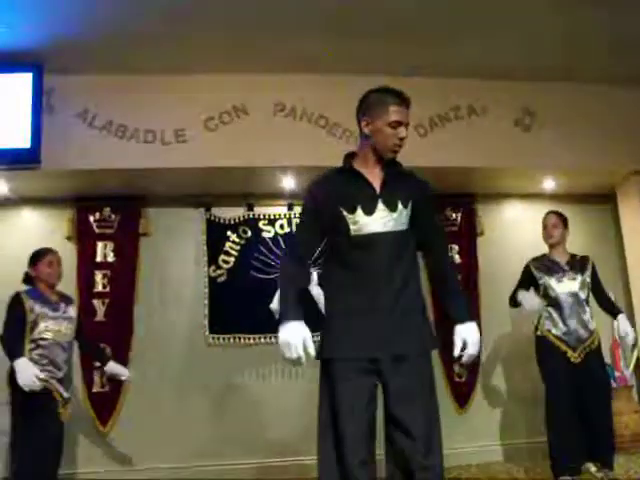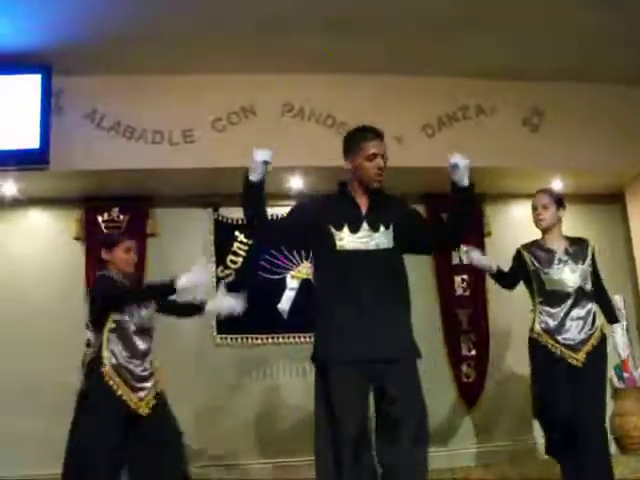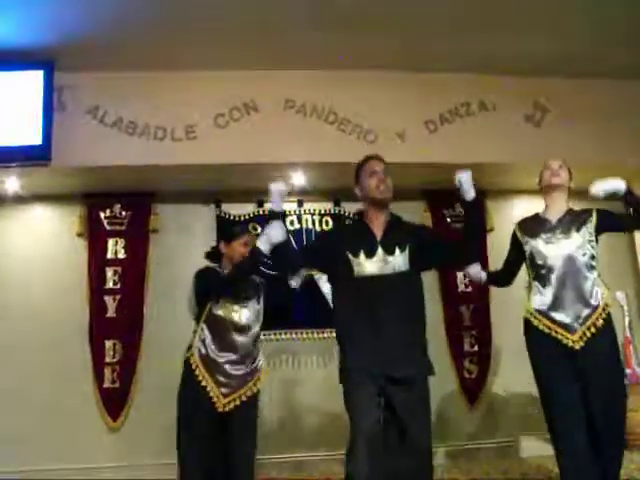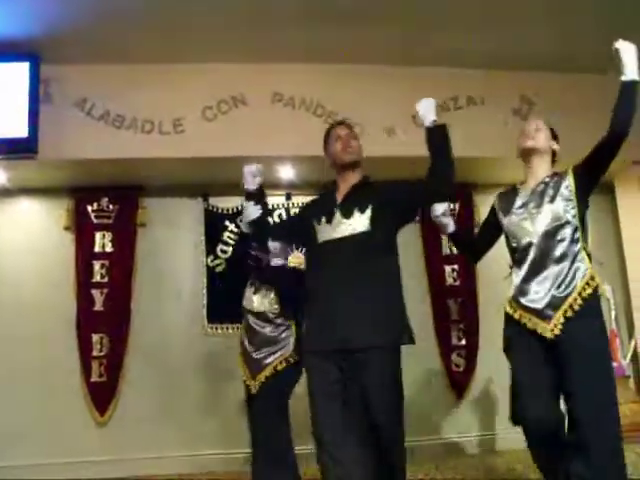
dt=0.7s
person 1, frame 1
left shoulder: (413, 188)
right shoulder: (328, 188)
left elbow: (438, 253)
right elbow: (298, 254)
left wrist: (463, 315)
right wrist: (289, 317)
left hip: (407, 339)
right hip: (348, 342)
person 1, frame 2
left shoulder: (397, 212)
right shoulder: (318, 210)
left elbow: (446, 239)
right elbow: (264, 231)
left wrist: (462, 186)
right wrist: (255, 179)
left hip: (394, 345)
right hip: (341, 346)
left knee: (408, 436)
right knee: (346, 440)
person 1, frame 3
left shoulder: (414, 235)
right shoulder: (339, 239)
left elbow: (464, 254)
right elbow: (291, 263)
left wrist: (470, 200)
left hip: (408, 359)
right hip: (361, 360)
left knee: (415, 445)
right knee: (366, 434)
person 1, frame 4
left shoulder: (386, 196)
right shoulder: (314, 210)
left elbow: (439, 186)
right elbow: (269, 235)
left wrist: (432, 127)
left hip: (374, 333)
right hip: (323, 339)
left knee: (381, 426)
right knee: (335, 436)
person 2, frame 1
left shoulder: (585, 263)
right shoulder: (534, 265)
left elbow: (601, 296)
right elbow: (513, 301)
left wrist: (622, 319)
right wrist: (521, 296)
left hip: (587, 341)
right hip: (551, 342)
left knee: (595, 400)
right knee: (560, 403)
person 2, frame 2
left shoulder: (584, 247)
right shoulder: (527, 252)
left elbow: (599, 290)
right elbow: (510, 282)
left wrist: (617, 326)
right wrist: (488, 266)
left hip: (590, 341)
right hip: (548, 344)
left knee: (590, 417)
right knee: (559, 413)
person 2, frame 3
left shoulder: (591, 217)
right shoulder: (524, 228)
right elbow: (506, 276)
right wrist: (483, 275)
left hip: (593, 322)
right hip: (544, 327)
left knee: (605, 408)
right knee: (565, 416)
person 2, frame 4
left shoulder: (576, 181)
right shoulder: (504, 201)
right elbow: (475, 250)
right wrist: (447, 224)
left hip: (577, 309)
right hip: (524, 315)
left knee: (593, 417)
right knee: (535, 416)
person 3, frame 1
left shoulder: (68, 303)
right shoulder: (22, 301)
left elbow: (83, 337)
left wrist: (108, 363)
right wrist: (20, 362)
left hip: (58, 385)
right hip: (34, 385)
left knee: (51, 449)
right knee: (38, 449)
person 3, frame 2
left shoulder: (138, 291)
right shoulder: (103, 284)
left elbow: (170, 306)
right elbow: (131, 295)
left wrist: (211, 305)
right wrist: (181, 282)
left hip: (140, 377)
right hip: (106, 377)
left knee: (166, 439)
right knee: (98, 451)
person 3, frame 3
left shoulder: (256, 285)
right shoulder: (207, 278)
right elbow: (231, 285)
right wrist: (263, 246)
left hip: (244, 376)
right hip: (203, 373)
left knee: (241, 449)
right knee: (198, 448)
person 3, frame 4
left shoulder: (291, 277)
right shoulder: (254, 274)
left elbow: (289, 296)
left wrist: (278, 261)
left hip: (282, 361)
right hip: (255, 362)
left knee: (269, 427)
right knee: (266, 430)
